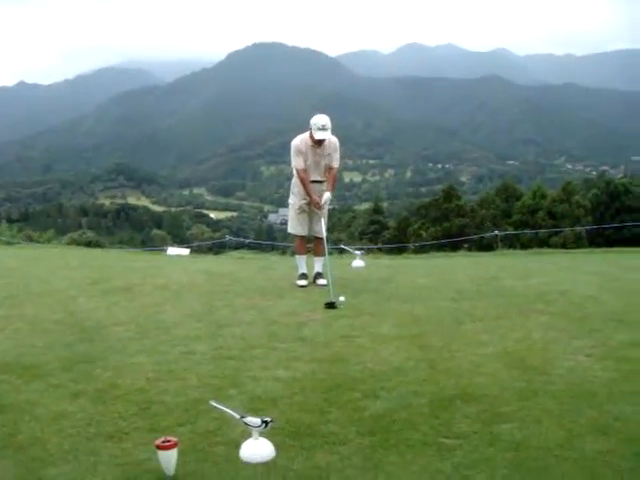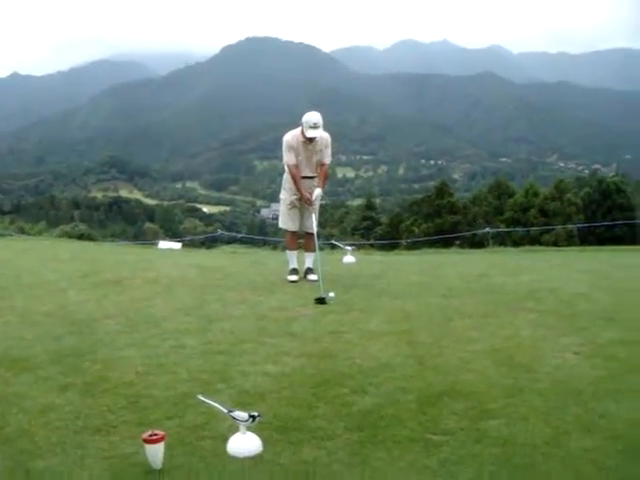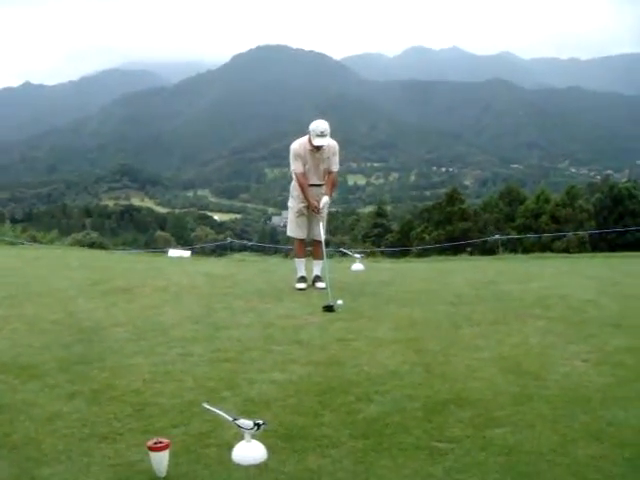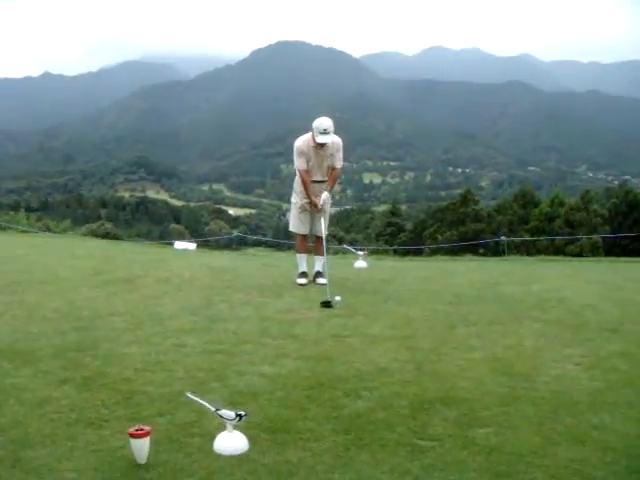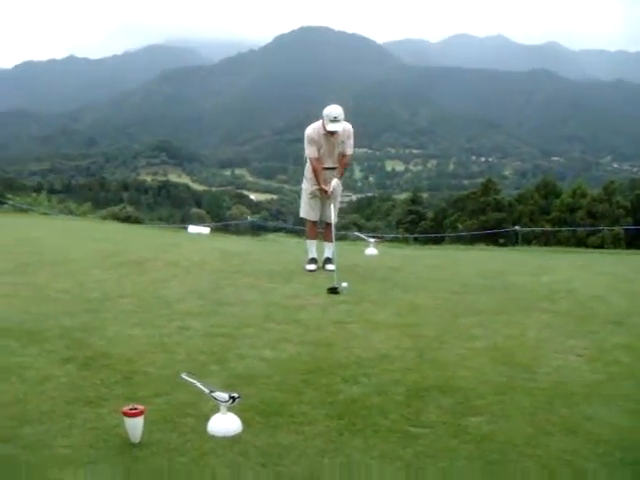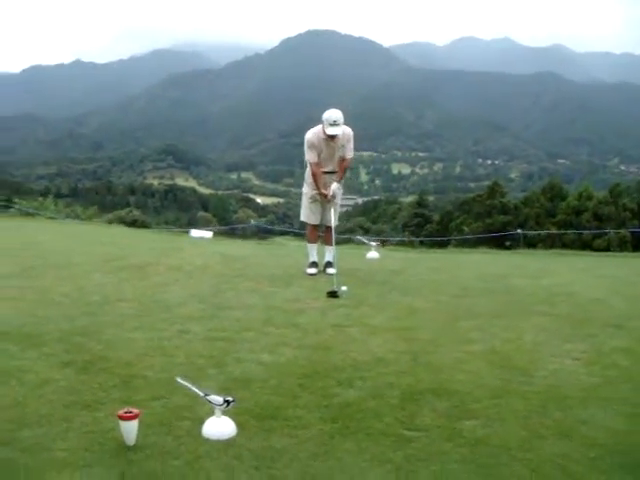
dt=0.2s
person 1, frame 1
left shoulder: (333, 142)
right shoulder: (298, 143)
left elbow: (333, 169)
right elbow: (301, 173)
left wrist: (328, 192)
right wrist: (311, 197)
left hip: (322, 188)
right hip: (301, 188)
left knee: (320, 233)
right knee: (299, 232)
left ankle: (318, 271)
right ankle: (302, 272)
person 1, frame 2
left shoulder: (325, 138)
right shoulder: (289, 138)
left elbow: (325, 166)
right elbow: (293, 168)
left wrist: (320, 188)
right wrist: (302, 193)
left hip: (313, 184)
right hip: (293, 183)
left knee: (311, 229)
right knee: (290, 228)
left ankle: (309, 266)
right ankle: (293, 267)
person 1, frame 3
left shoulder: (333, 146)
right shoulder: (297, 147)
left elbow: (332, 173)
right elbow: (300, 177)
left wrist: (327, 196)
right wrist: (309, 201)
left hip: (321, 192)
right hip: (300, 192)
left knee: (318, 237)
right knee: (299, 236)
left ankle: (317, 274)
right ankle: (301, 275)
person 1, frame 4
left shoulder: (337, 142)
right shoulder: (300, 143)
left elbow: (336, 170)
right elbow: (303, 173)
left wrist: (327, 192)
right wrist: (311, 197)
left hip: (324, 188)
right hip: (303, 188)
left knee: (320, 233)
right knee: (301, 231)
left ankle: (318, 270)
right ankle: (302, 270)
person 1, frame 5
left shoulder: (348, 129)
right shoulder: (311, 131)
left elbow: (346, 156)
right elbow: (314, 161)
left wrist: (336, 179)
right wrist: (321, 184)
left hip: (335, 175)
right hip: (314, 175)
left knee: (330, 219)
right knee: (311, 218)
left ankle: (328, 256)
right ankle: (312, 256)
person 1, frame 6
left shoulder: (347, 133)
right shoulder: (311, 136)
left elbow: (346, 160)
right elbow: (314, 165)
left wrist: (335, 183)
right wrist: (321, 189)
left hip: (335, 179)
right hip: (314, 179)
left knee: (331, 223)
right knee: (312, 222)
left ankle: (329, 260)
right ankle: (312, 260)
